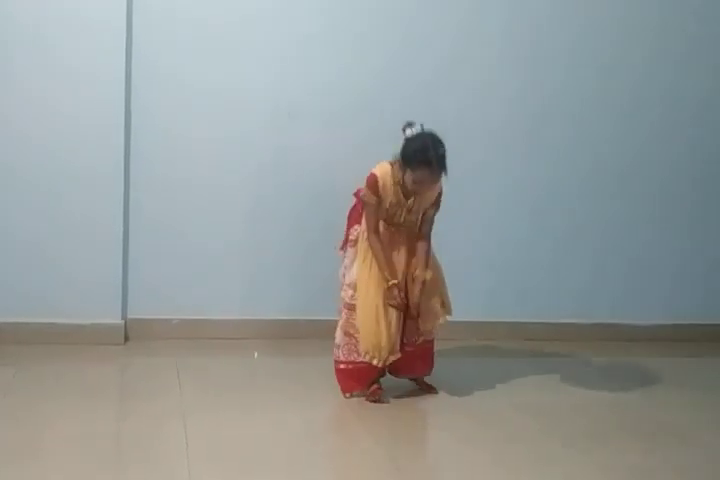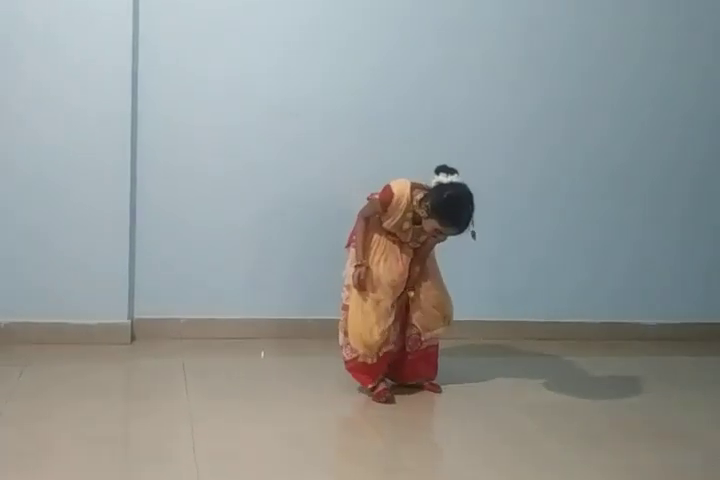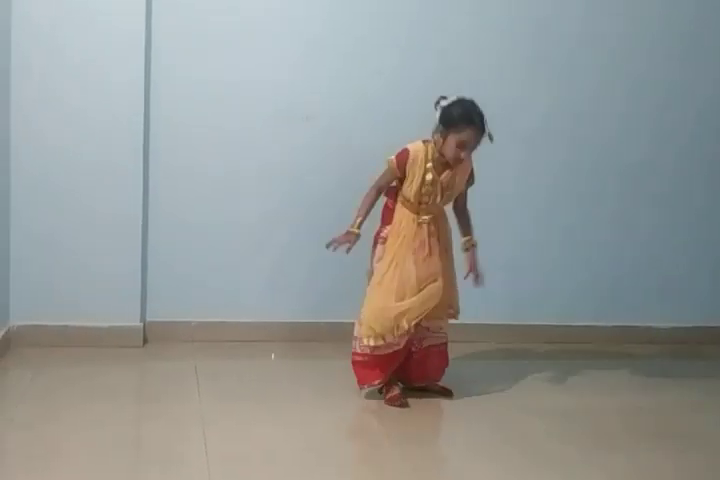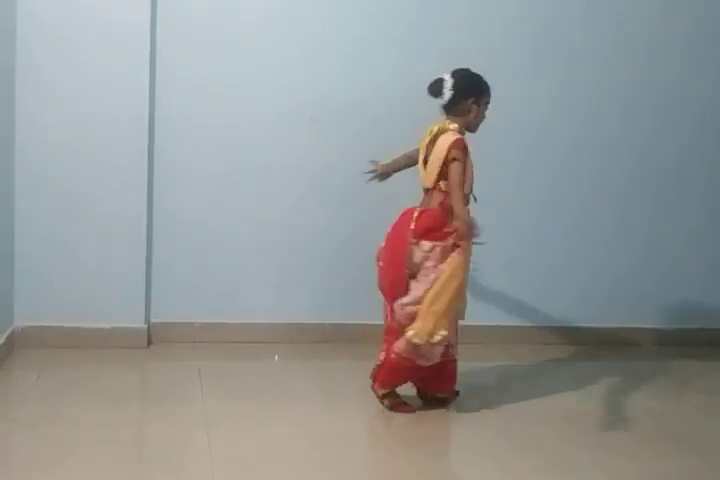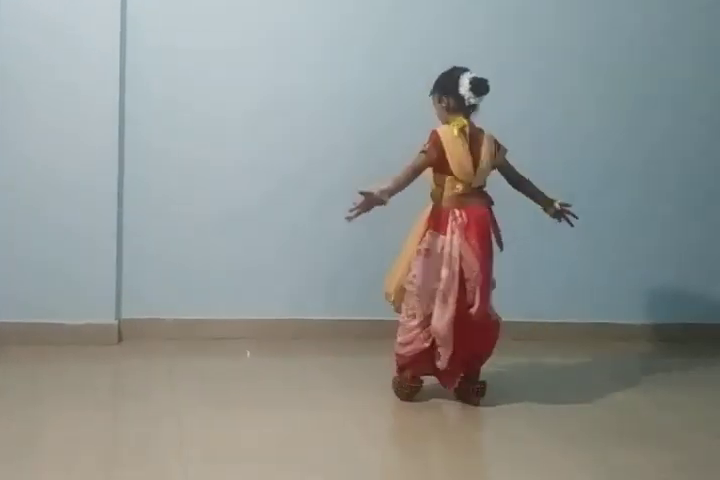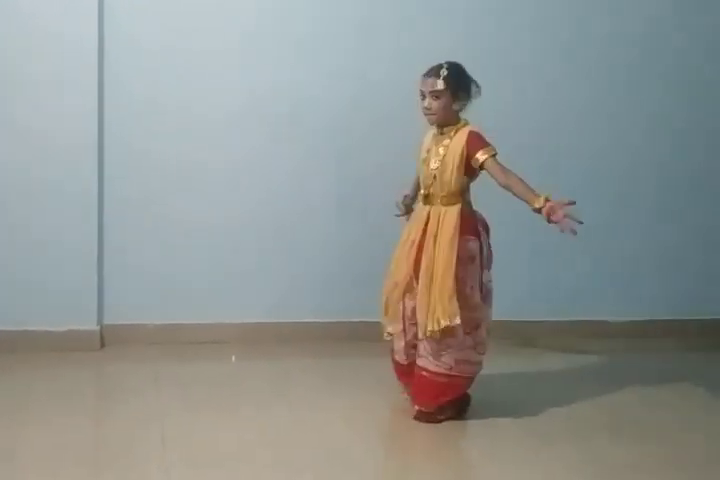
dt=0.5s
person 1, frame 1
left shoulder: (432, 189)
right shoulder: (379, 178)
left elbow: (424, 236)
right elbow: (372, 231)
left wrist: (421, 279)
right wrist: (390, 279)
left hip: (407, 237)
right hip: (368, 233)
left knee: (424, 299)
right knee: (366, 303)
left ankle: (413, 368)
right ankle: (366, 376)
person 1, frame 2
left shoulder: (439, 223)
right shoulder: (397, 194)
left elbow: (420, 259)
right elbow: (363, 216)
left wrist: (408, 291)
right wrist: (359, 262)
left hip: (410, 248)
right hip: (377, 242)
left knee: (428, 305)
right knee: (369, 310)
left ankle: (416, 372)
right ankle: (375, 376)
person 1, frame 3
left shoulder: (463, 167)
right shoulder: (411, 155)
left elbow: (460, 207)
right elbow: (377, 189)
left wrist: (470, 248)
right wrist: (353, 229)
left hip: (434, 237)
right hip: (401, 233)
left knee: (434, 306)
right knee: (391, 305)
left ankle: (421, 376)
right ankle: (382, 378)
person 1, frame 4
left shoulder: (437, 136)
right shoulder: (456, 143)
left elbow: (415, 156)
right elbow: (456, 191)
left wrist: (386, 169)
right wrist: (464, 222)
left hip: (425, 227)
right hip: (440, 233)
left knee: (435, 311)
right knee: (430, 311)
left ankle: (434, 385)
right ankle: (386, 382)
person 1, frame 5
left shoulder: (440, 137)
right shoulder: (488, 140)
left elbow: (412, 171)
right elbow: (516, 177)
left wrist: (380, 196)
right wrist: (551, 204)
left hip: (446, 226)
right hip: (478, 225)
left knee: (424, 303)
right knee: (474, 307)
left ankle: (408, 376)
right ankle: (467, 381)
person 1, frame 6
left shoulder: (469, 139)
right shoulder: (430, 137)
left elbow: (502, 174)
left wrist: (544, 204)
right wrist: (410, 198)
left hip: (454, 232)
right hip: (423, 227)
left knee: (451, 316)
right knee: (409, 305)
left ankle: (445, 398)
right ankle: (418, 382)
